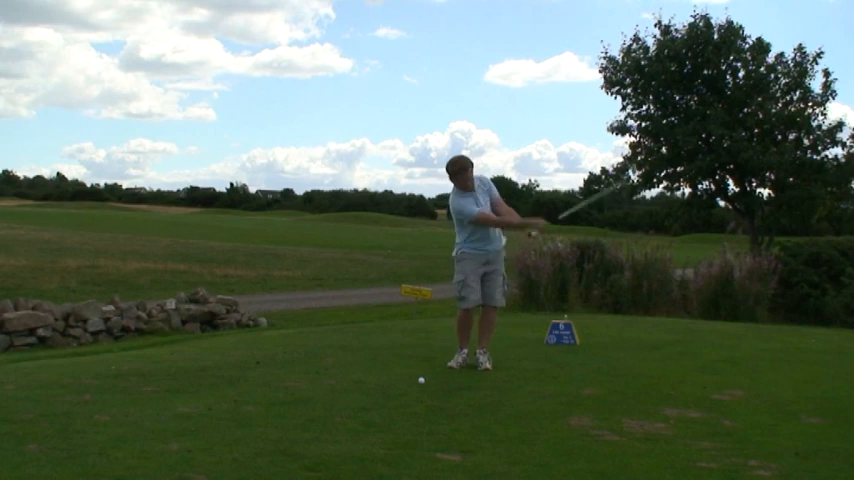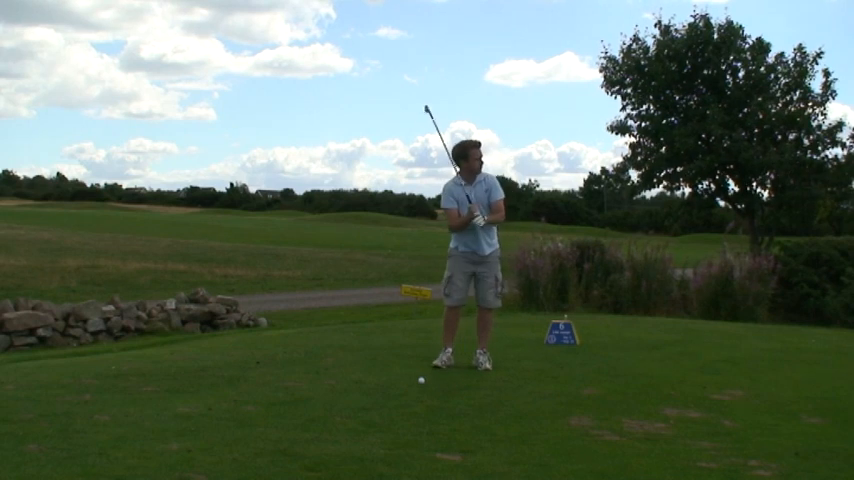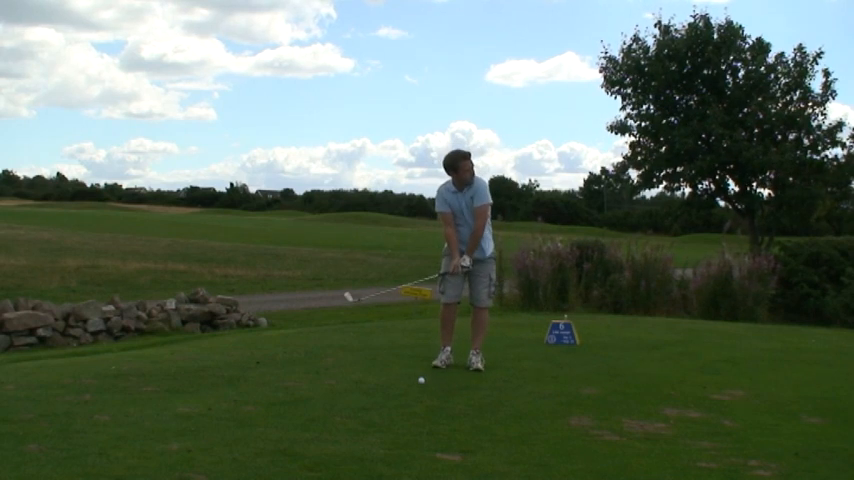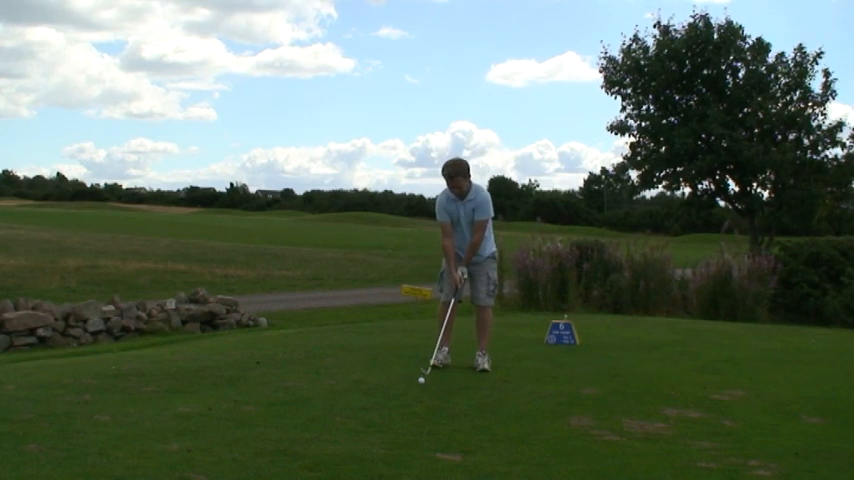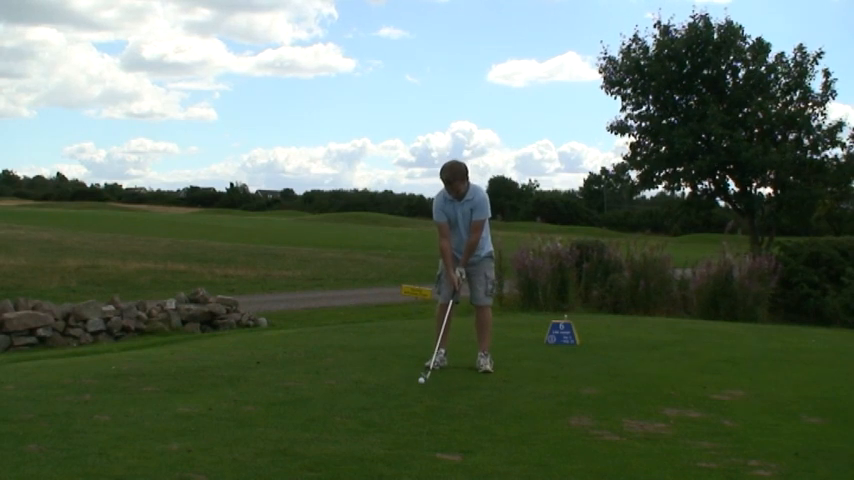
dt=1s
person 1, frame 1
left shoulder: (482, 181)
right shoulder: (458, 202)
left elbow: (501, 209)
right elbow: (495, 222)
left wrist: (524, 224)
right wrist: (528, 222)
left hip: (493, 252)
right hip: (468, 256)
left knee: (491, 305)
right knee: (467, 306)
left ankle: (482, 353)
right ankle: (461, 351)
person 1, frame 2
left shoulder: (491, 182)
right shoulder: (450, 189)
left elbow: (501, 214)
right elbow: (452, 225)
left wrist: (485, 218)
right wrist: (468, 217)
left hip: (488, 253)
right hip: (460, 253)
left knee: (487, 305)
right knee: (452, 304)
left ankle: (482, 352)
right ankle: (447, 351)
person 1, frame 3
left shoulder: (480, 186)
right shoulder: (443, 192)
left elbow: (480, 224)
right elbow: (449, 227)
left wrist: (468, 256)
right wrist: (456, 257)
left hip: (482, 254)
right hip: (455, 252)
left knee: (481, 304)
right knee: (448, 302)
left ankle: (475, 353)
right ankle: (446, 350)
person 1, frame 4
left shoulder: (482, 196)
right shoulder: (443, 200)
left elbow: (478, 236)
right elbow: (447, 237)
left wrist: (464, 266)
right wrist: (453, 270)
left hip: (482, 255)
right hip: (455, 255)
left knee: (483, 304)
right knee: (446, 300)
left ankle: (482, 354)
right ankle: (443, 350)
person 1, frame 5
left shoulder: (480, 197)
right shoulder: (440, 200)
left elbow: (475, 236)
right elbow: (444, 238)
left wrist: (462, 267)
right wrist: (450, 271)
left hip: (479, 255)
right hip: (452, 255)
left knee: (482, 304)
right knee: (444, 302)
left ankle: (484, 355)
right ankle: (440, 352)
